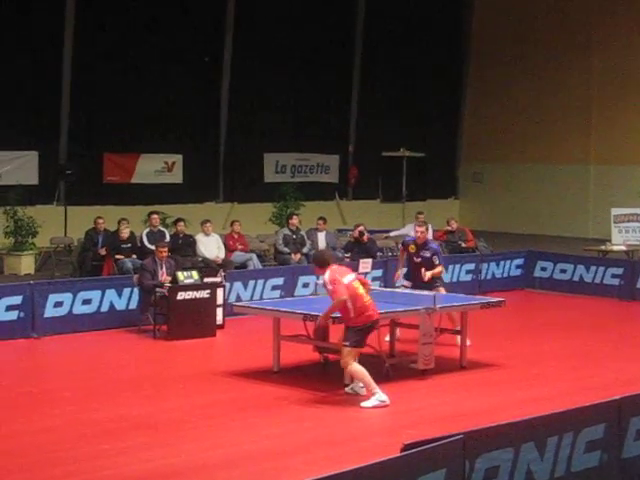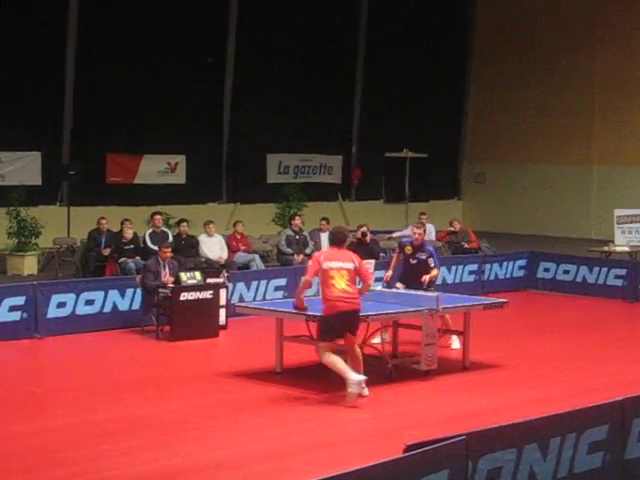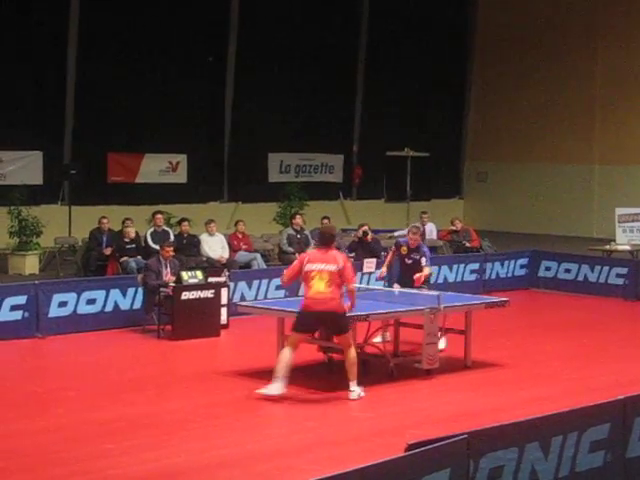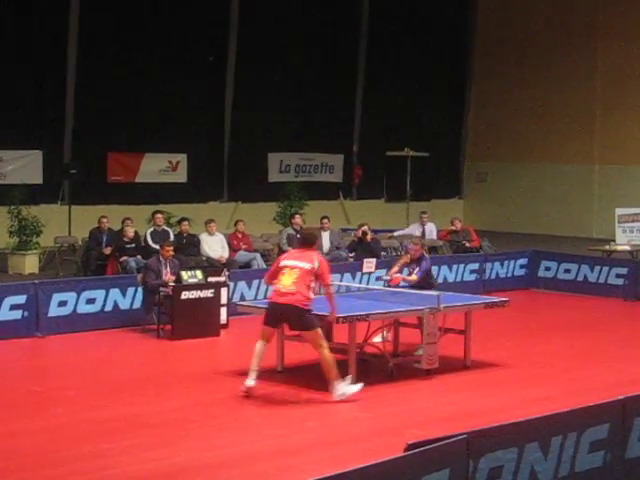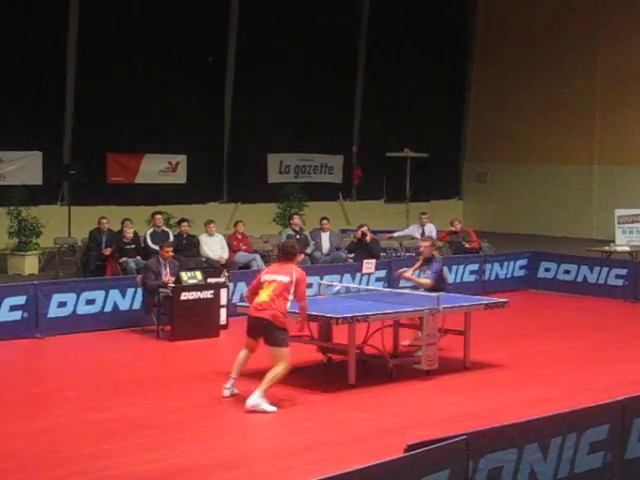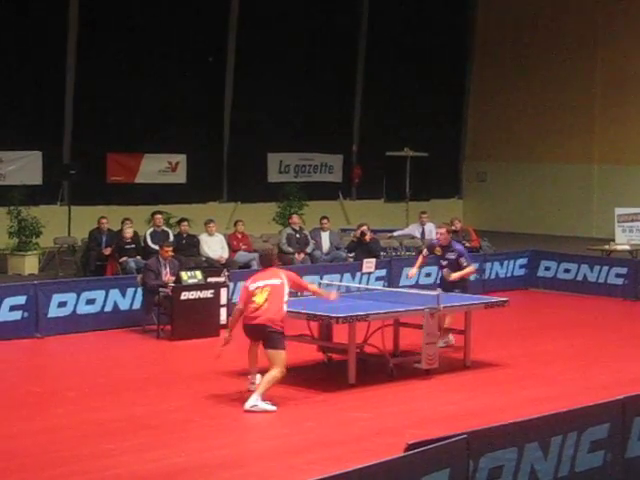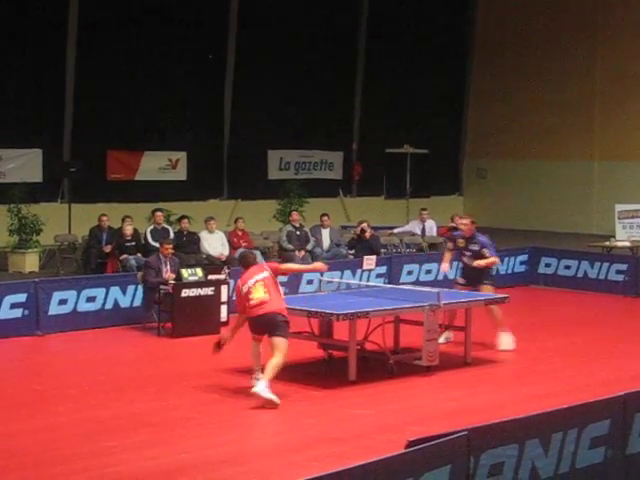
dt=0.2s
person 1, frame 1
left shoulder: (328, 276)
right shoulder: (343, 270)
left elbow: (342, 298)
right elbow: (366, 285)
left wrist: (326, 315)
left hip: (360, 319)
right hip: (370, 315)
left knee: (347, 361)
right knee: (349, 349)
left ankle: (378, 395)
right ankle: (357, 385)
person 1, frame 2
left shoulder: (319, 256)
right shoulder: (354, 258)
left elbow: (307, 280)
right elbow: (368, 283)
left wrist: (299, 297)
left hip: (333, 310)
right hip: (352, 308)
left knee: (324, 354)
right knee: (351, 345)
left ankle: (352, 377)
right ankle: (360, 385)
person 1, frame 3
left shoulder: (305, 257)
right shoulder: (342, 258)
left elbow: (285, 280)
right elbow: (351, 287)
left wrist: (301, 277)
right wrist: (352, 302)
left hip: (309, 309)
right hip: (333, 311)
left knee: (290, 346)
right knee: (348, 347)
left ankle: (278, 385)
right ankle: (354, 388)
person 1, frame 4
left shoulder: (285, 256)
right shoulder: (318, 259)
left elbow: (268, 279)
right elbow: (328, 287)
right wrist: (333, 308)
left hip: (276, 303)
right hip: (298, 306)
left knee: (263, 340)
right knee: (321, 347)
left ankle: (252, 379)
right ankle: (339, 387)
person 1, frame 5
left shoulder: (267, 270)
right shoulder: (298, 273)
left elbow: (249, 296)
right elbow: (302, 303)
right wrist: (302, 321)
left hip: (254, 316)
right hip: (273, 321)
left knee: (248, 349)
right knee: (283, 365)
left ankle: (229, 385)
right ankle: (256, 397)
person 1, frame 6
left shoulder: (250, 281)
right shoulder: (283, 275)
left elbow: (239, 309)
right elbow: (310, 287)
left wrist: (229, 332)
right wrist: (327, 295)
left hip: (250, 323)
right hip: (272, 325)
left knee: (255, 342)
right knee: (278, 370)
left ankle: (254, 380)
right ankle: (255, 400)
person 1, frame 7
left shoulder: (240, 282)
right shoulder: (266, 268)
left elbow: (242, 314)
right elbow: (284, 267)
left wrist: (230, 334)
right wrist: (312, 267)
left hip: (254, 316)
right hip: (275, 314)
left knee: (257, 339)
right knee: (279, 356)
left ankle: (257, 377)
right ankle: (264, 386)
person 2, frame 1
left shoulder: (434, 248)
right shoulder: (408, 242)
left elbow: (441, 268)
right elbow: (402, 253)
left wrist: (431, 273)
right wrist: (399, 269)
left hip: (432, 281)
right hip: (412, 279)
person 2, frame 2
left shoulder: (429, 250)
right shoulder: (404, 243)
left elbow: (435, 271)
right elbow: (397, 254)
left wrist: (429, 277)
right wrist: (390, 270)
left hip: (424, 284)
right hip: (405, 282)
left ankle: (453, 337)
person 2, frame 3
left shoulder: (424, 251)
right shoulder: (400, 243)
left elbow: (427, 270)
right elbow: (392, 252)
left wrist: (422, 275)
right wrist: (385, 266)
left hip: (418, 282)
right hip: (401, 281)
left ankle: (440, 336)
right ankle: (384, 334)
person 2, frame 4
left shoulder: (424, 263)
right shoulder: (411, 254)
left elbow: (414, 279)
left wrist: (401, 277)
right wrist: (396, 269)
left hip: (426, 290)
right hip: (413, 288)
right ankle: (386, 334)
person 2, frame 5
left shoulder: (435, 264)
right shoulder: (425, 254)
left elbow: (427, 283)
left wrist: (411, 277)
right wrist: (411, 270)
left hip: (436, 292)
right hip: (429, 292)
right ankle: (417, 337)
person 2, frame 6
left shoulder: (458, 250)
right shoulder: (434, 245)
left elbow: (472, 269)
right elbow: (423, 255)
left wrist: (459, 274)
right wrist: (415, 268)
left hip: (458, 286)
right hip: (445, 284)
right ankle: (446, 337)
person 2, frame 7
left shoulder: (482, 241)
right shoulder: (455, 237)
left elbow: (495, 261)
right elbow: (448, 250)
left wrist: (483, 262)
right wrist: (445, 262)
left hip: (482, 276)
right hip: (466, 275)
left knee: (490, 305)
left ankle: (505, 334)
right ankle: (447, 332)
